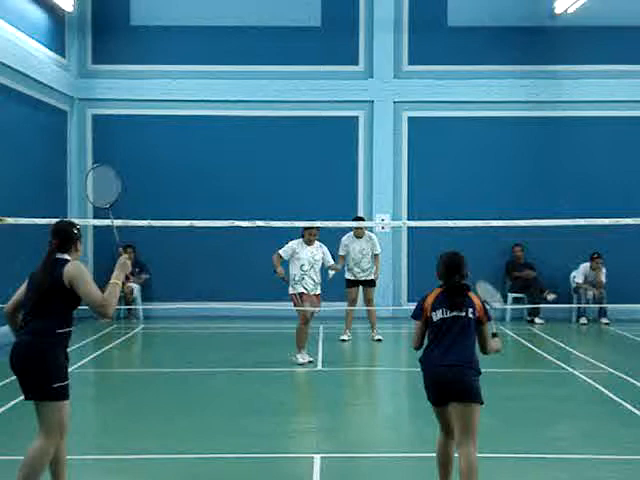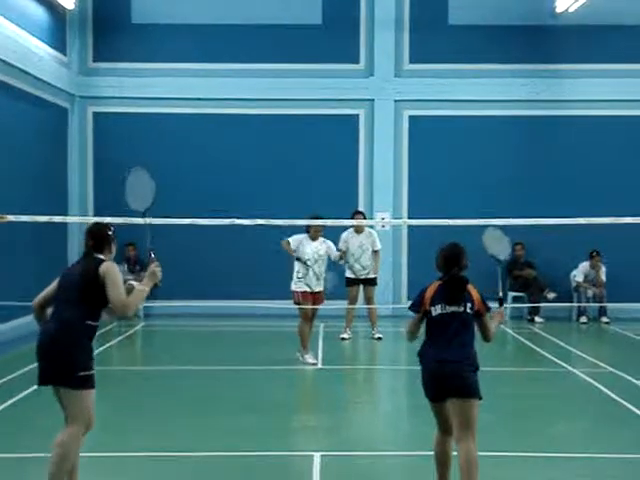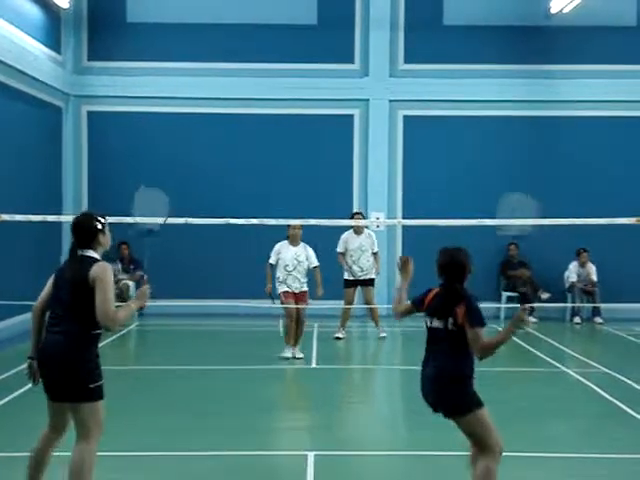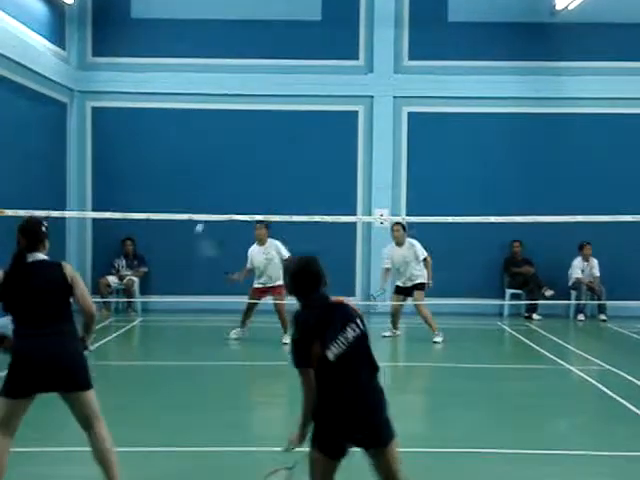
dt=0.7s
person 1, frame 1
left shoulder: (41, 271)
right shoulder: (73, 268)
left elbow: (9, 310)
right elbow: (105, 309)
right wrist: (119, 274)
left hip: (26, 352)
right hip: (46, 354)
left knee: (57, 428)
right knee: (51, 434)
person 1, frame 2
left shoulder: (73, 269)
right shoulder: (107, 267)
left elbow: (38, 304)
right elbow: (124, 309)
right wrist: (147, 282)
left hip: (51, 343)
right hip: (72, 345)
left knee: (78, 422)
right knee: (79, 425)
person 1, frame 3
left shoulder: (64, 268)
right shoulder: (100, 269)
left elbow: (38, 310)
right elbow: (108, 320)
left wrist: (34, 355)
right wrist: (135, 302)
left hip: (50, 352)
right hip: (78, 354)
left knee: (55, 427)
right knee: (88, 436)
person 1, frame 4
right shoulder: (65, 271)
right elbow: (90, 312)
right wrist: (85, 337)
left hip: (26, 356)
right hip: (66, 354)
right knee: (93, 423)
person 2, frame 1
left shoulder: (428, 301)
right shoulder: (475, 302)
left elbow: (416, 344)
right elbow: (486, 348)
right wrist: (497, 344)
left hip: (433, 373)
right hip: (463, 374)
left knee: (447, 432)
right knee: (467, 444)
person 2, frame 2
left shoulder: (428, 293)
right shoulder: (473, 295)
left elbow: (411, 335)
right elbow: (488, 336)
right wrist: (497, 319)
left hip: (432, 369)
right hip: (462, 369)
left knee: (444, 430)
right knee: (466, 439)
person 2, frame 3
left shoulder: (431, 297)
right shoulder: (467, 306)
left elbow: (398, 311)
right elbow: (480, 352)
left wrist: (404, 280)
right wrist: (512, 328)
left hip: (431, 382)
right hip: (453, 385)
right knee: (489, 452)
person 2, frame 4
left shoulder: (303, 338)
right shoulder: (347, 309)
left elbow: (311, 396)
left wrist: (301, 432)
left hip: (334, 417)
right hip: (373, 407)
person 3, frame 1
left shoulder: (322, 248)
right shoulder: (294, 245)
left elbow: (330, 264)
right elbow: (277, 255)
left wrist: (336, 268)
right wrist: (278, 268)
left hip: (315, 289)
right hip: (298, 288)
left knee: (307, 320)
right knee: (304, 318)
left ankle: (302, 352)
right ankle: (299, 352)
person 3, frame 2
left shoulder: (326, 243)
right shoulder: (300, 239)
left elbow: (338, 257)
right elbow: (285, 242)
left wrist: (341, 256)
right wrist: (293, 253)
left hip: (318, 286)
right hip: (301, 286)
left knee: (311, 319)
right knee: (305, 318)
left ankle: (303, 350)
right ankle: (305, 352)
person 3, frame 3
left shoulder: (307, 249)
right shoulder: (279, 247)
left elbow: (315, 268)
right elbow: (271, 265)
left wrist: (319, 287)
right wrist: (269, 283)
left hip: (301, 288)
right hip: (284, 287)
left knee: (300, 318)
right knee: (290, 315)
left ankle: (295, 346)
right ankle: (288, 346)
person 3, frame 4
left shoulder: (275, 244)
right shoulder: (252, 250)
left elbow: (287, 259)
right elbow: (249, 268)
right wrist: (239, 276)
left hip: (277, 282)
right hip: (260, 283)
left knee: (280, 308)
right knee: (250, 306)
left ankle: (286, 334)
right ankle: (241, 329)
person 4, frame 1
left shoulder: (372, 238)
right shoulder: (346, 239)
left elbow: (376, 256)
right elbow: (342, 257)
left wrist: (376, 271)
right wrist: (339, 266)
left hip: (368, 275)
right hip: (351, 276)
left knee: (370, 302)
right knee: (351, 303)
left ankle: (374, 332)
right ankle: (347, 332)
person 4, frame 2
left shoulder: (372, 234)
right shoulder: (346, 235)
left elbow: (376, 252)
right elbow: (342, 252)
left wrist: (376, 266)
right wrist: (341, 258)
left hip: (369, 273)
right hip: (352, 273)
left knee: (370, 300)
right knee: (352, 301)
left ankle: (374, 330)
right ankle: (347, 330)
person 4, frame 3
left shoulder: (370, 235)
right shoulder: (345, 236)
left elbow: (375, 253)
right elbow: (340, 254)
left wrist: (377, 266)
right wrist: (345, 266)
left hip: (367, 274)
right hip: (351, 275)
left knee: (370, 302)
right knee: (348, 303)
left ankle: (379, 328)
right ankle: (342, 329)
person 4, frame 4
left shoulder: (413, 244)
right shoulder: (389, 250)
left elbow: (427, 260)
right elbow: (387, 269)
left wrist: (429, 278)
right wrist: (383, 284)
left hip: (418, 280)
right hip: (402, 283)
left knee: (419, 306)
right knee: (394, 309)
left ankle: (437, 333)
right ankle: (394, 329)
